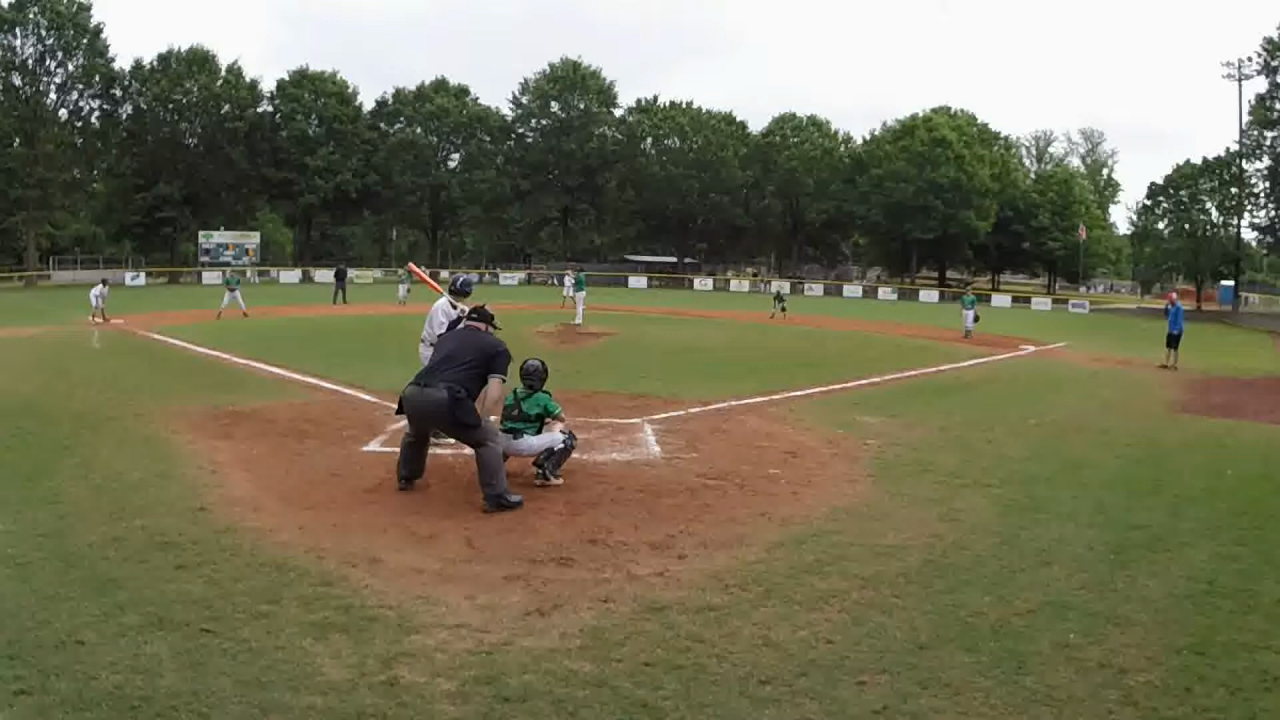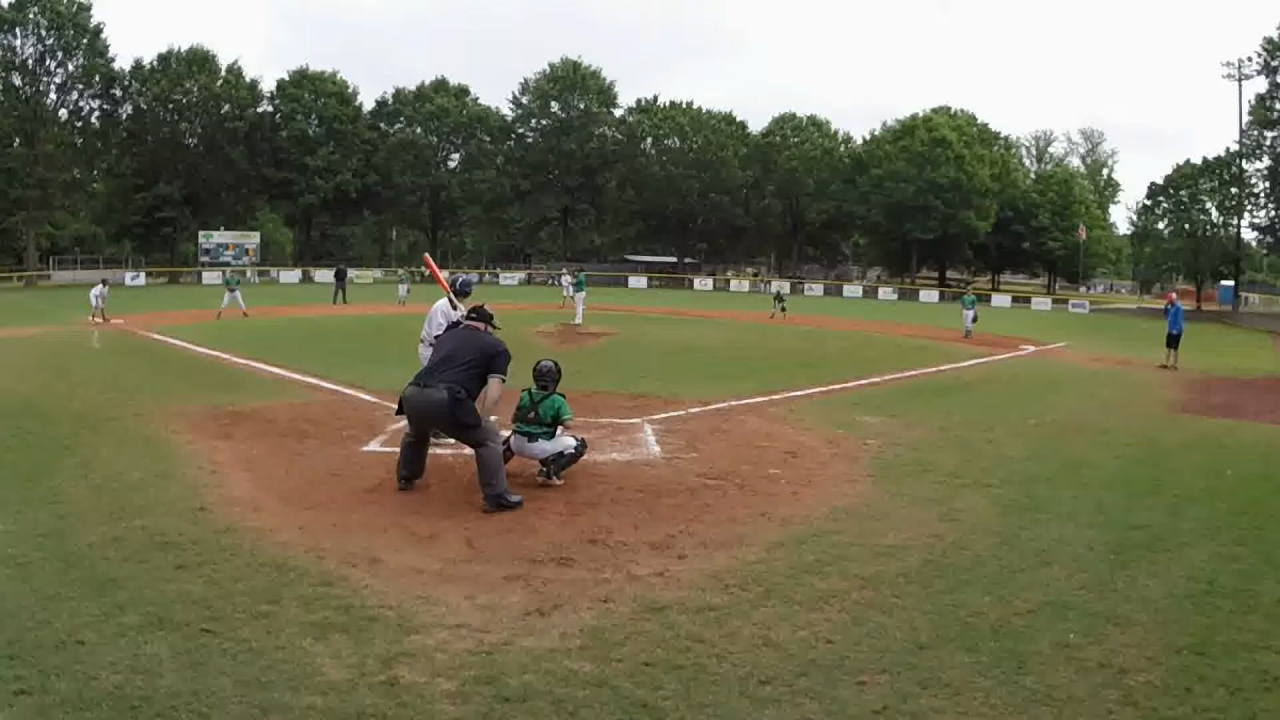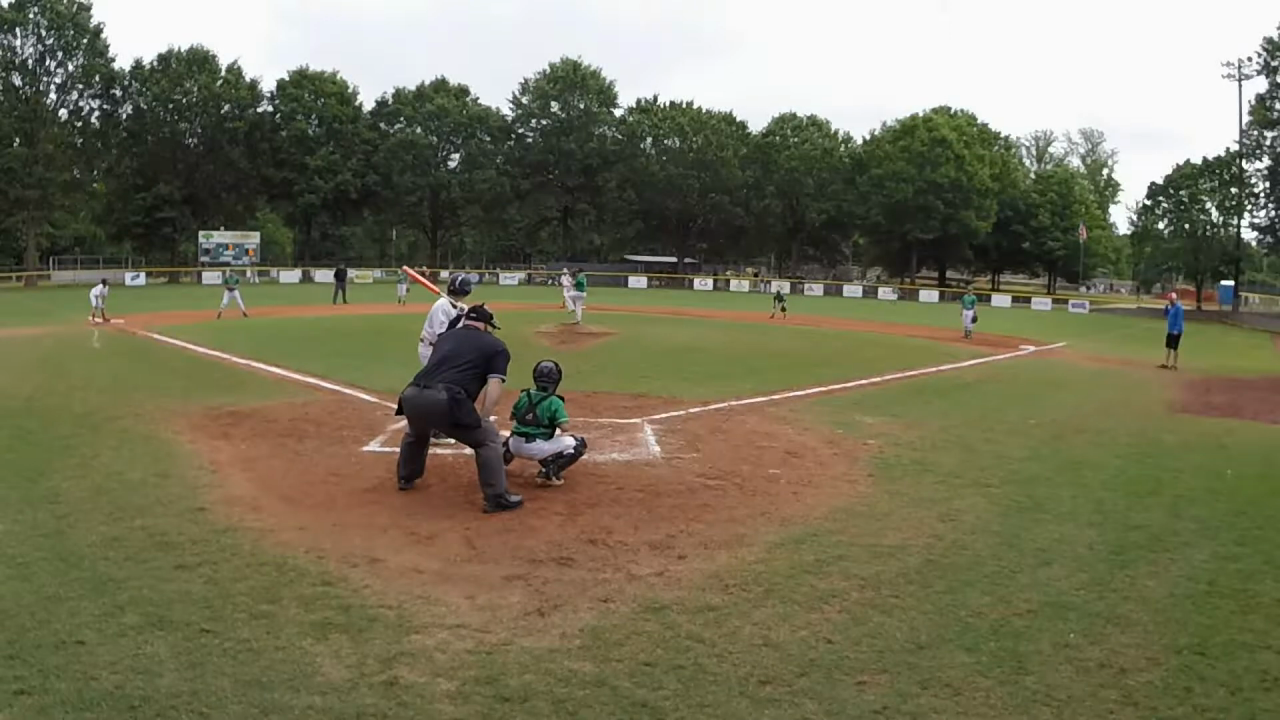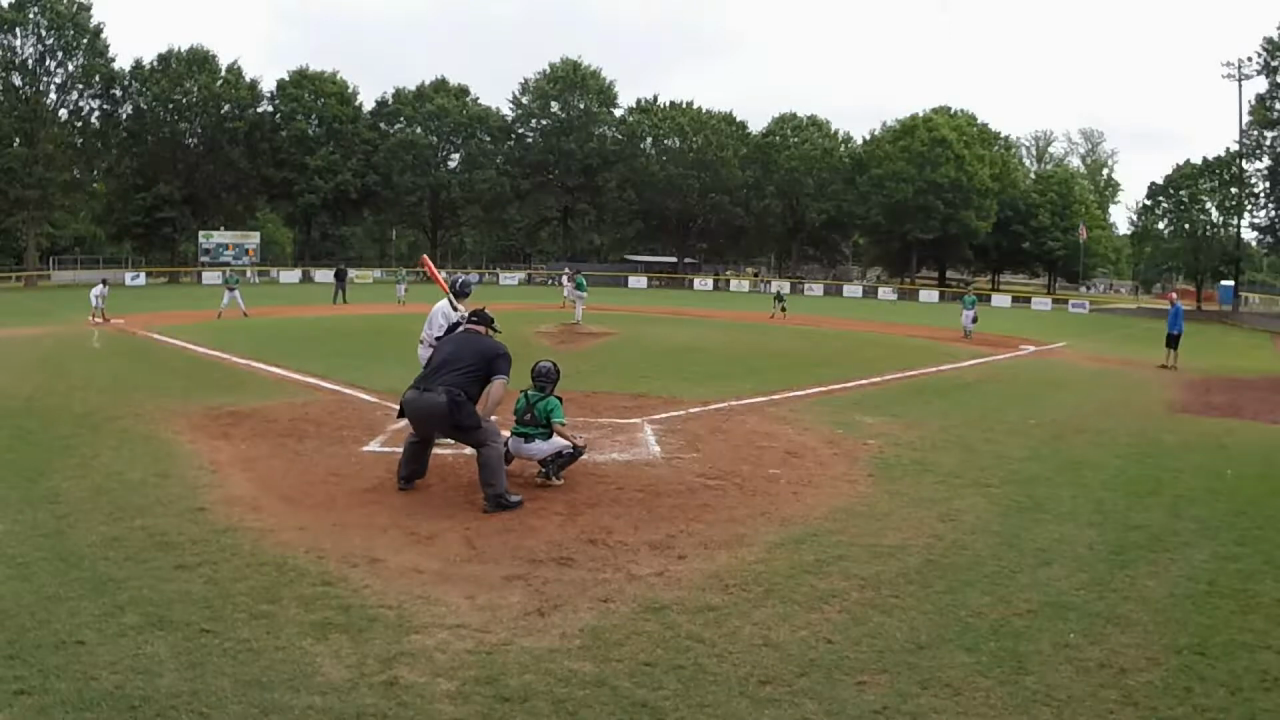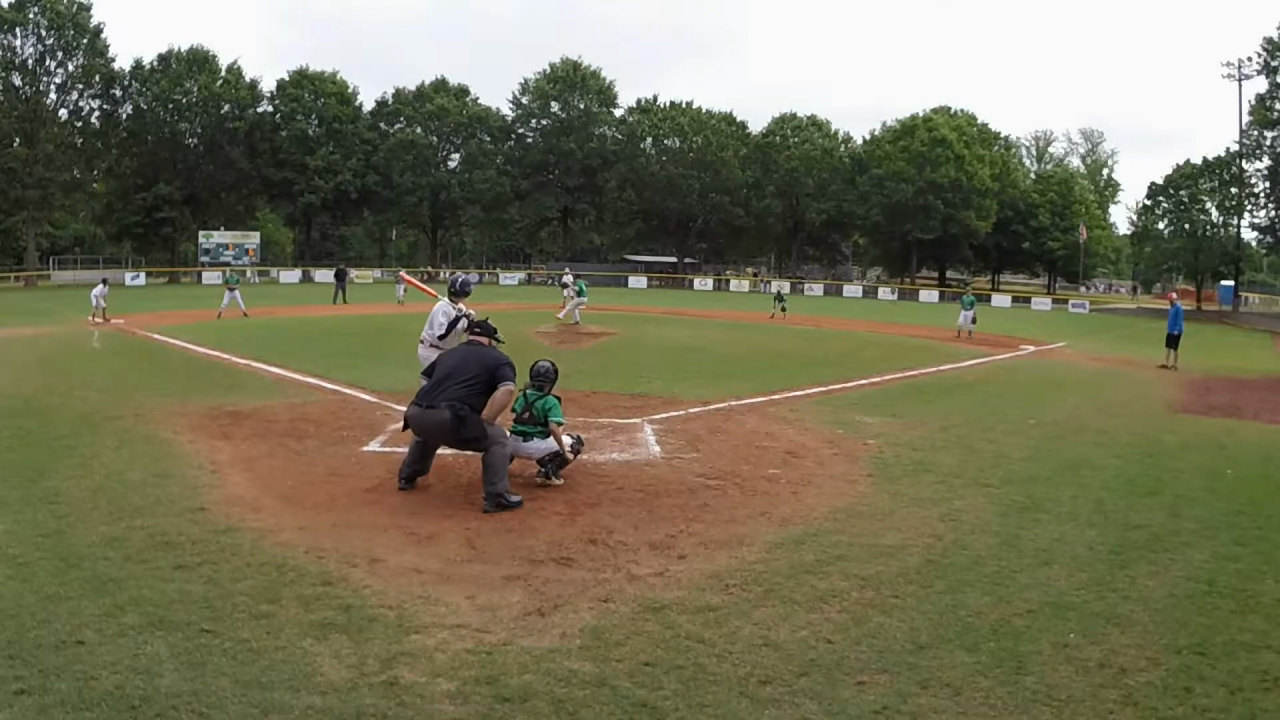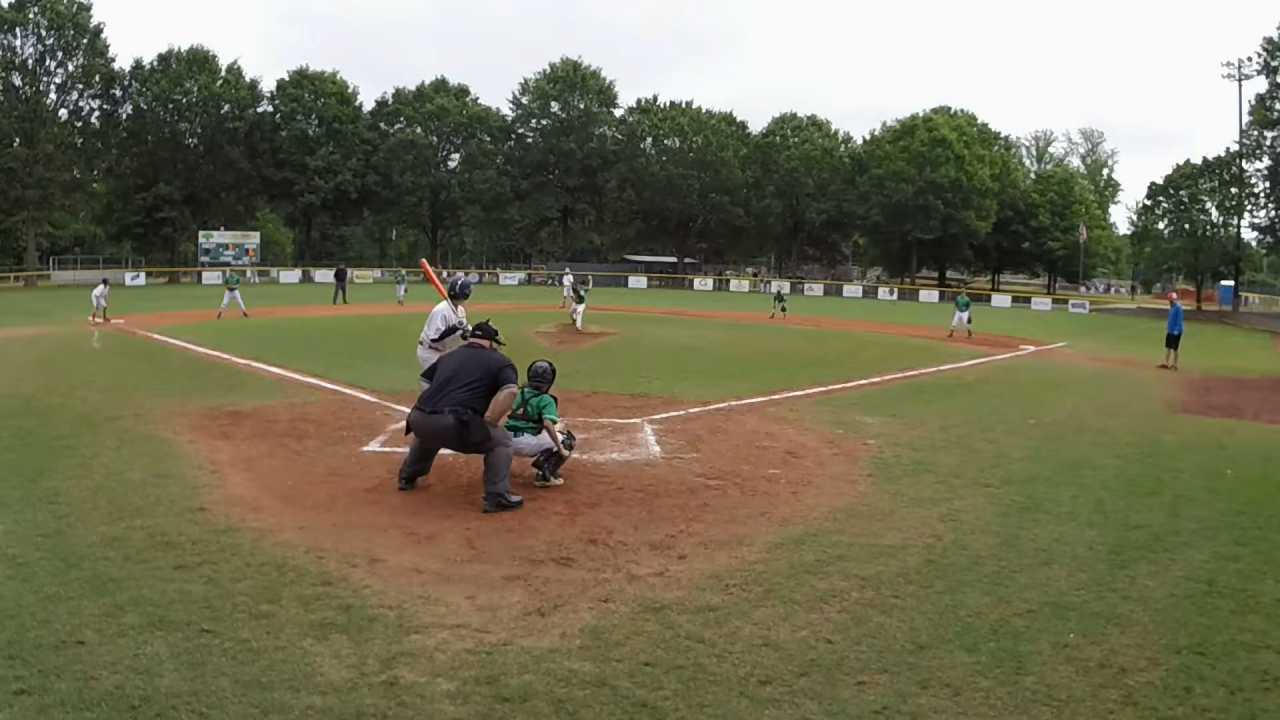
dt=0.3s
person 1, frame 1
left shoulder: (448, 336)
right shoulder: (496, 346)
right elbow: (495, 386)
right wrist: (482, 420)
left hip: (413, 394)
right hip: (445, 400)
left knee: (416, 433)
right knee: (489, 438)
left ankle: (406, 478)
right ankle: (497, 498)
person 1, frame 2
left shoulder: (447, 336)
right shoulder: (495, 345)
right elbow: (494, 386)
right wrist: (482, 421)
left hip: (413, 394)
right hip: (445, 400)
left knee: (416, 433)
right knee: (489, 439)
left ankle: (406, 478)
right ankle: (497, 498)
person 1, frame 3
left shoulder: (446, 336)
right shoulder: (495, 345)
right elbow: (494, 385)
right wrist: (481, 420)
left hip: (412, 395)
right hip: (444, 401)
left knee: (416, 433)
right knee: (489, 439)
left ankle: (406, 478)
right ankle: (497, 498)
person 1, frame 4
left shoulder: (447, 341)
right shoulder: (496, 348)
right elbow: (499, 384)
right wrist: (482, 418)
left hip: (413, 399)
right hip: (444, 404)
left knee: (421, 433)
right knee: (491, 439)
left ankle: (406, 478)
right ankle: (497, 498)
person 1, frame 5
left shoulder: (449, 353)
right shoulder: (498, 358)
left elbow: (425, 379)
right elbow: (506, 390)
right wrist: (486, 422)
left hip: (416, 414)
right hip: (448, 418)
left knee: (427, 435)
right knee: (498, 440)
left ankle: (407, 478)
right ankle: (497, 498)
person 1, frame 6
left shoulder: (449, 356)
right shoulder: (499, 361)
left elbow: (424, 380)
right elbow: (510, 392)
right wrist: (489, 423)
left hip: (419, 420)
right hip: (453, 424)
right knee: (501, 440)
left ankle: (407, 477)
right ankle: (497, 498)
